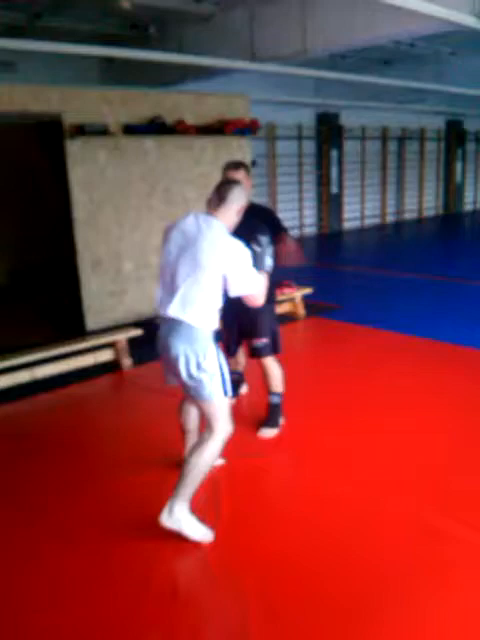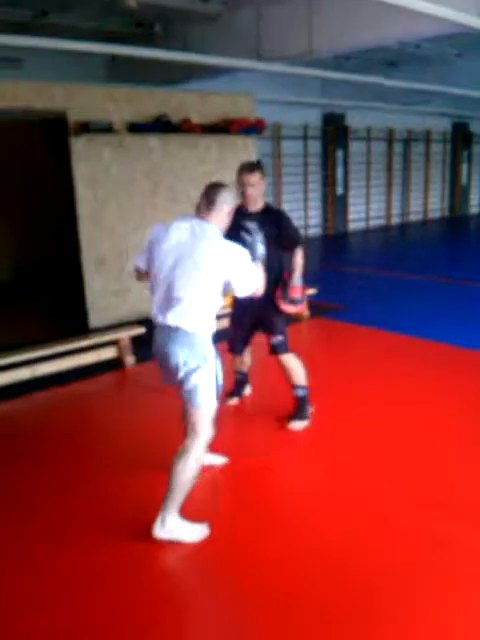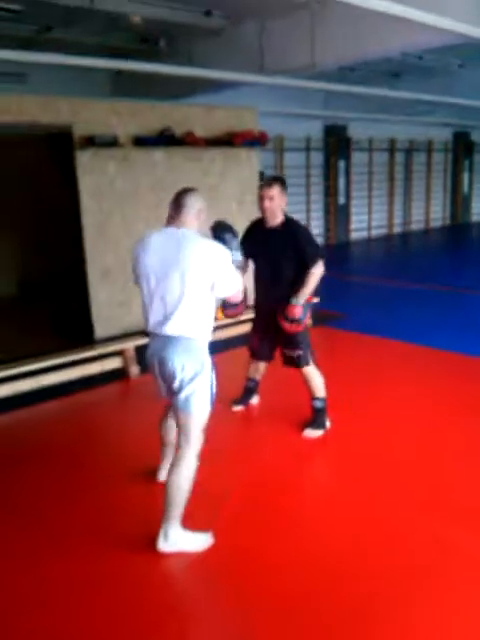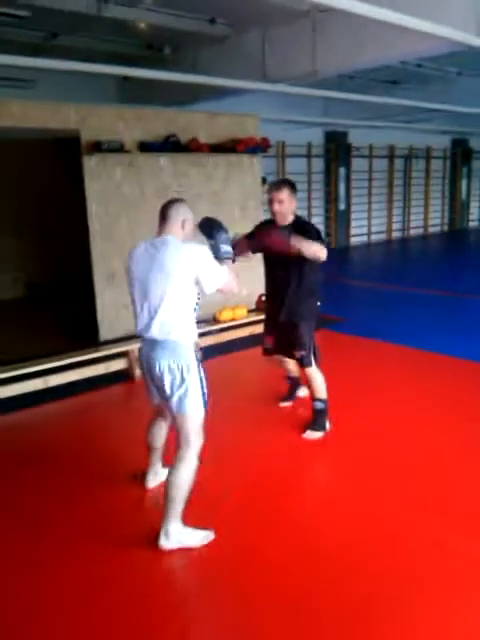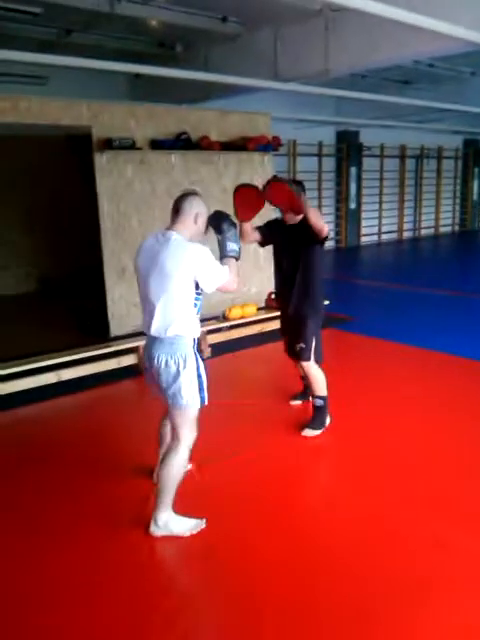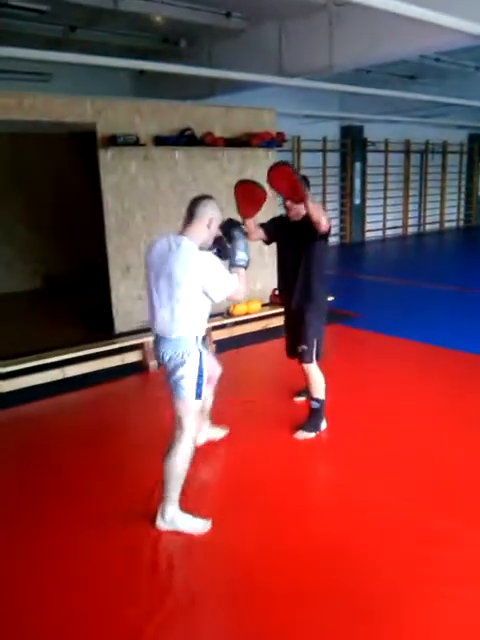
dt=0.2s
person 1, frame 1
left shoulder: (177, 228)
right shoulder: (232, 248)
right elbow: (255, 298)
right wrist: (265, 257)
left hip: (168, 330)
right hip: (195, 339)
left knee: (193, 396)
right knee: (220, 428)
left ankle: (192, 456)
right ankle: (177, 509)
person 1, frame 2
left shoulder: (162, 232)
right shoulder: (229, 252)
left elbow: (142, 273)
right elbow: (256, 288)
right wrist: (256, 247)
left hip: (162, 336)
right hip: (193, 343)
left knee: (191, 399)
right knee: (201, 433)
left ankle: (194, 456)
right ankle: (168, 521)
person 1, frame 3
left shoulder: (144, 246)
right shoulder: (210, 250)
right elbow: (236, 294)
right wrist: (232, 254)
left hip: (157, 346)
right hip: (189, 350)
left knee: (176, 406)
right knee: (191, 443)
left ankle: (166, 466)
right ankle: (171, 534)
person 1, frame 4
left shoulder: (138, 254)
right shoulder: (193, 253)
right elbow: (230, 286)
left hip: (149, 349)
right hip: (177, 354)
left knee: (164, 413)
right knee: (191, 443)
left ankle: (155, 471)
right ankle: (172, 529)
person 1, frame 5
left shoulder: (148, 245)
right shoulder: (193, 254)
right elbow: (230, 283)
right wrist: (230, 242)
left hip: (155, 345)
right hip: (177, 350)
left knee: (174, 412)
right knee: (185, 437)
left ankle: (164, 464)
right ankle: (163, 517)
person 1, frame 6
left shoulder: (159, 245)
right shoulder: (201, 260)
right elbow: (237, 292)
right wrist: (239, 250)
left hip: (181, 340)
right hip: (180, 347)
left knee: (213, 372)
right knee: (188, 428)
left ankle: (201, 431)
right ankle: (169, 513)
person 2, frame 1
left shoulder: (263, 215)
left elbow: (284, 240)
left wrist: (289, 250)
right hip: (231, 296)
left knee: (266, 355)
right knee: (232, 347)
left ankle: (275, 412)
right ankle: (237, 381)
person 2, frame 2
left shoulder: (277, 218)
right shoulder: (232, 219)
left elbow: (296, 249)
left wrist: (296, 277)
left hip: (270, 297)
right hip: (243, 296)
left knee: (283, 351)
right knee: (238, 345)
left ankle: (303, 403)
right ankle: (242, 383)
person 2, frame 3
left shoulder: (297, 232)
right shoulder: (254, 230)
left elbow: (318, 267)
right elbow: (244, 260)
left wrist: (302, 297)
left hip: (291, 309)
right hip: (265, 307)
left knee: (304, 364)
right knee: (258, 353)
left ankle: (321, 415)
right ankle: (251, 390)
person 2, frame 4
left shoulder: (305, 230)
right shoulder: (265, 228)
left elbow: (322, 253)
right elbow: (242, 245)
left wrist: (294, 243)
right wrist: (238, 247)
left hip: (301, 308)
right hip: (275, 304)
left knee: (308, 364)
right knee: (279, 350)
left ankle: (322, 417)
right ankle: (295, 386)
person 2, frame 5
left shoulder: (310, 228)
right shoulder: (276, 227)
left elbow: (324, 229)
right elbow: (248, 237)
left wrist: (302, 207)
right wrist: (244, 216)
left hip: (308, 304)
right hip: (287, 303)
left knee: (307, 359)
right knee: (296, 355)
left ankle: (322, 412)
right ankle: (308, 389)
person 2, frame 6
left shoulder: (315, 223)
right shoulder: (281, 223)
left elbow: (323, 224)
right elbow: (253, 234)
left wrist: (304, 200)
right wrist: (247, 217)
left hip: (311, 303)
right hip: (291, 301)
left knee: (308, 360)
right knee: (299, 354)
left ankle: (317, 417)
right ankle: (312, 387)
